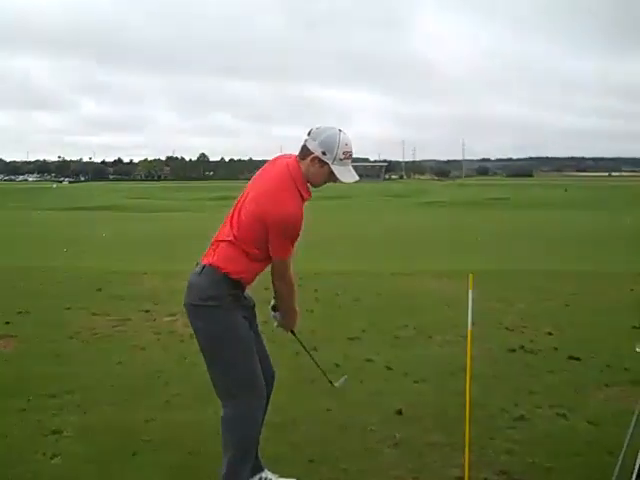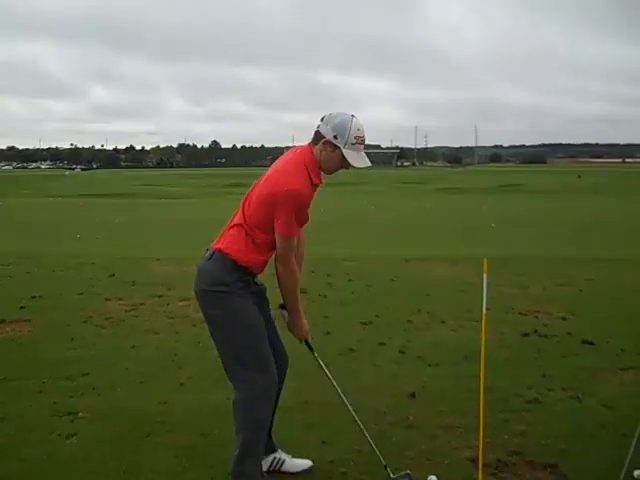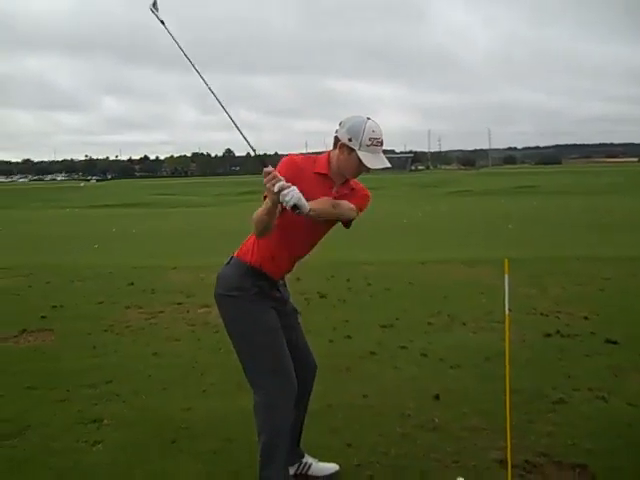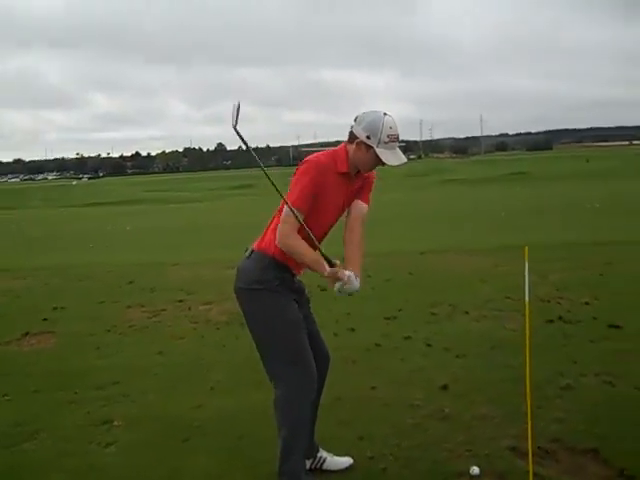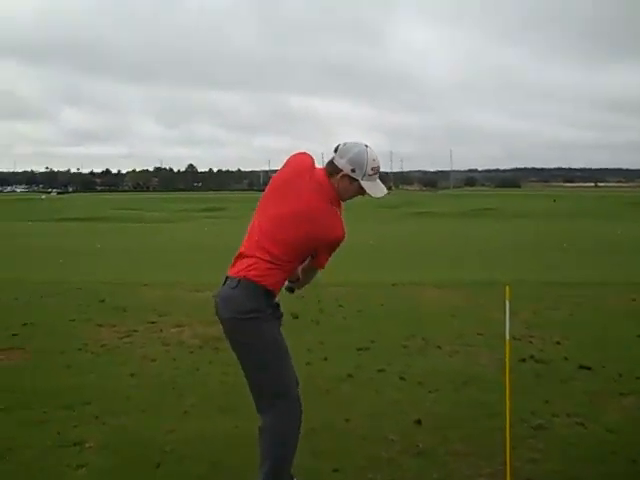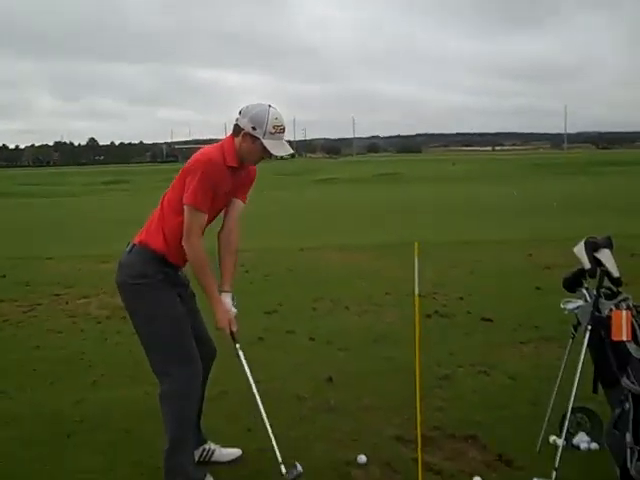
dt=0.5s
person 1, frame 1
left shoulder: (285, 162)
right shoulder: (289, 210)
right elbow: (281, 276)
left wrist: (283, 307)
right wrist: (290, 317)
left hip: (223, 287)
right hip: (215, 294)
left knee: (262, 380)
right knee: (246, 395)
person 1, frame 2
left shoulder: (301, 155)
right shoulder: (295, 188)
left elbow: (296, 240)
right elbow: (285, 261)
left wrist: (292, 295)
right wrist: (297, 315)
left hip: (240, 276)
right hip: (223, 279)
left knee: (275, 363)
right knee: (257, 377)
person 1, frame 3
left shoulder: (357, 196)
right shoulder: (295, 165)
left elbow: (329, 209)
right elbow: (260, 229)
left wrist: (300, 202)
right wrist: (275, 200)
left hip: (273, 284)
right hip: (242, 283)
left knee: (303, 370)
right knee: (276, 383)
person 1, frame 4
left shoulder: (365, 180)
right shoulder: (315, 167)
left elbow: (354, 229)
right elbow: (284, 238)
left wrist: (351, 272)
right wrist: (326, 270)
left hip: (286, 276)
right hip: (263, 276)
left knee: (317, 362)
right knee: (297, 376)
person 1, frame 5
left shoulder: (300, 163)
right shoulder: (332, 228)
left hip: (236, 292)
right hip: (250, 305)
left knee: (285, 392)
right knee: (284, 408)
person 1, frame 6
left shoulder: (245, 171)
right shoulder: (208, 162)
left elbow: (229, 231)
right elbow: (191, 241)
left wrist: (226, 294)
right wrist: (217, 303)
left hip: (168, 270)
right hip: (145, 270)
left knee: (202, 354)
right knee: (181, 370)
left ankle: (193, 445)
